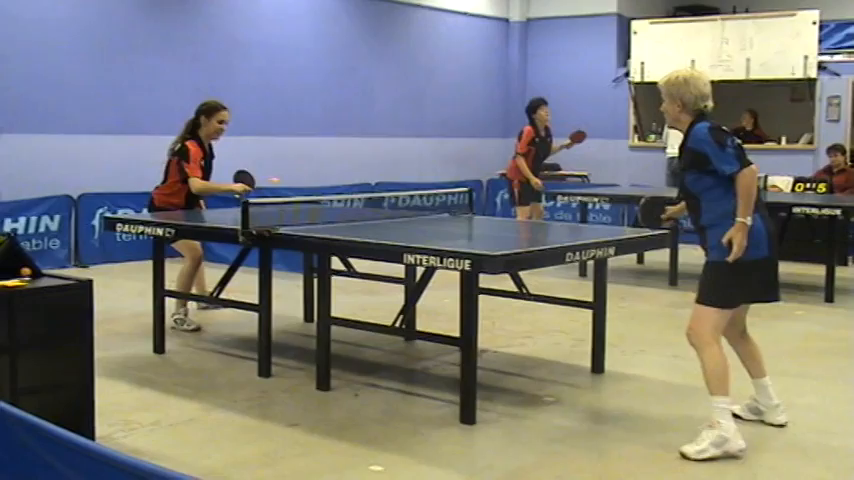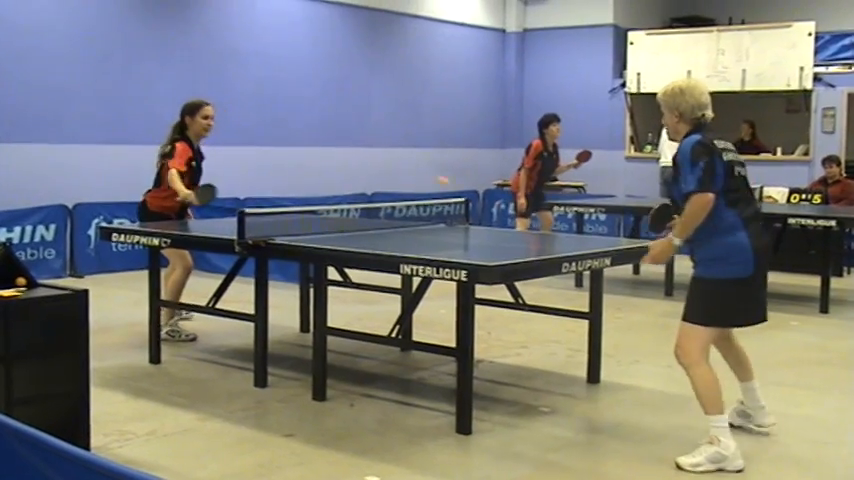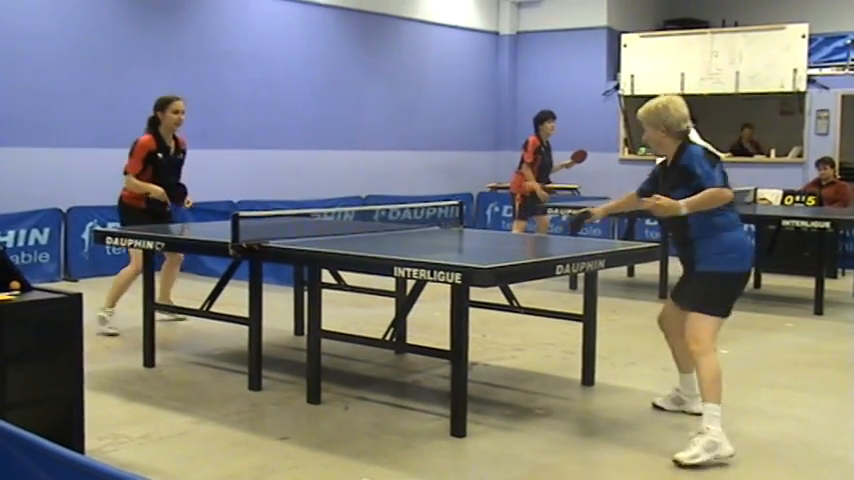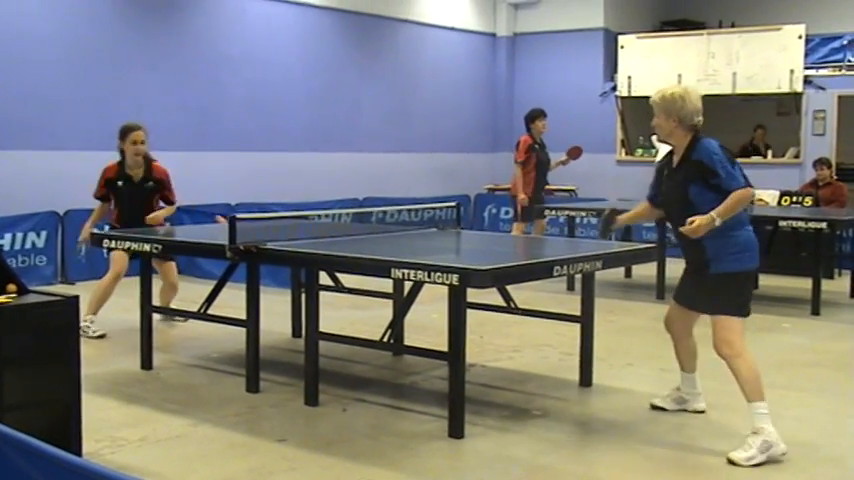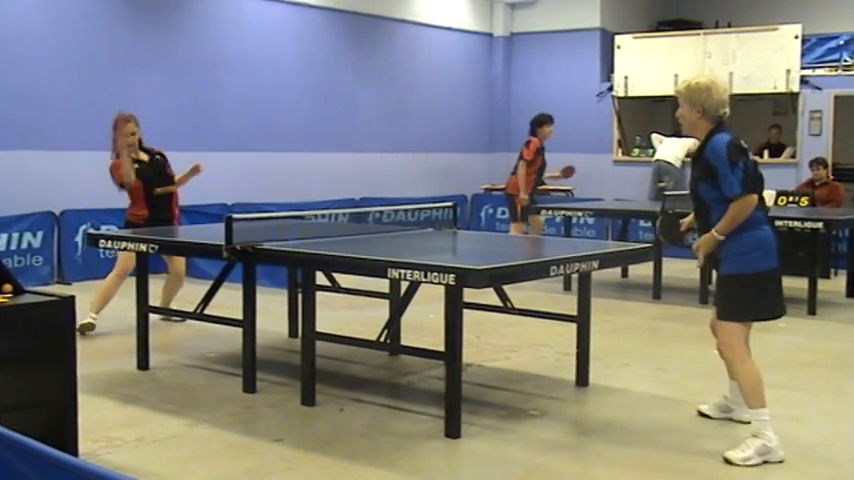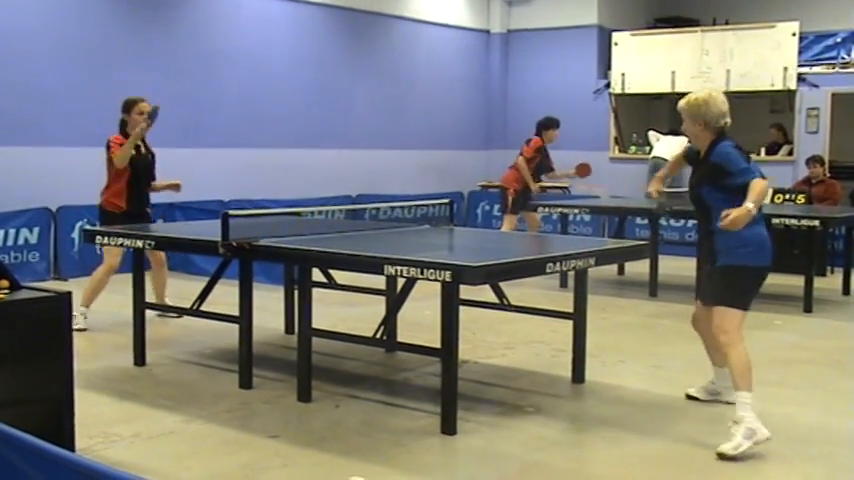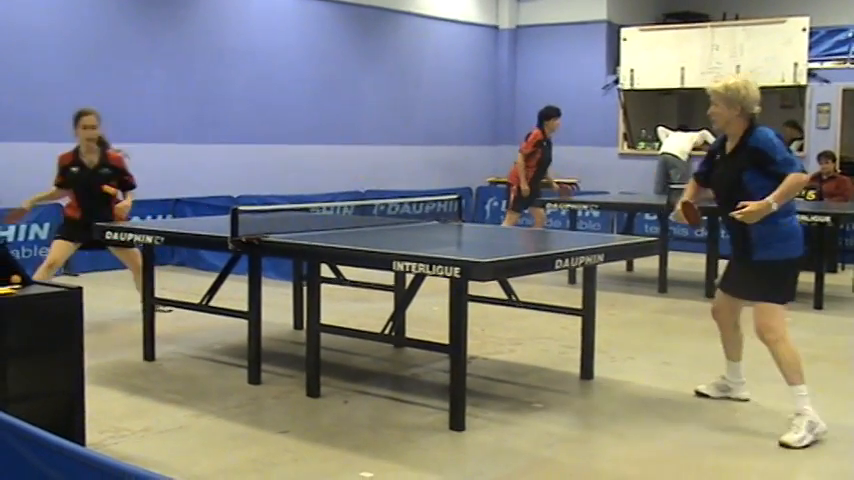
dt=0.4s
person 1, frame 1
left shoulder: (704, 134)
right shoulder: (699, 137)
left elbow: (747, 173)
left wrist: (742, 224)
right wrist: (680, 209)
left hip: (739, 245)
right hip: (748, 245)
left knee: (701, 332)
right knee: (732, 327)
left ankle: (723, 431)
right ankle: (768, 403)
person 1, frame 2
left shoulder: (694, 147)
right shoulder: (720, 146)
left elbow: (703, 198)
left wrist: (671, 241)
right wrist: (683, 226)
left hip: (724, 260)
right hip: (749, 253)
left knee: (689, 350)
right knee: (721, 335)
left ankle: (721, 446)
right ankle: (755, 409)
person 1, frame 3
left shoulder: (693, 156)
right shoulder: (666, 168)
left elbow: (724, 190)
right elbow: (640, 197)
left wrist: (681, 207)
right wrist: (601, 210)
left hip: (724, 259)
right hip: (702, 261)
left knee: (697, 343)
right knee: (670, 321)
left ankle: (713, 435)
right ankle: (689, 393)
person 1, frame 4
left shoulder: (708, 151)
right shoulder: (669, 162)
left elbow: (743, 192)
right elbow: (656, 205)
left wrist: (712, 219)
right wrist: (622, 219)
left hip: (731, 258)
right hip: (704, 259)
left knee: (728, 343)
right knee: (676, 322)
left ankle: (767, 435)
right ankle: (688, 393)
person 1, frame 5
left shoulder: (721, 147)
right shoulder: (712, 146)
left elbow: (747, 199)
left wrist: (714, 236)
right wrist: (694, 220)
left hip: (746, 257)
right hip: (738, 257)
left knee: (731, 346)
right knee: (721, 329)
left ankle: (765, 438)
right ankle: (736, 403)
person 1, frame 6
left shoulder: (724, 153)
right shoulder: (704, 151)
left elbow: (759, 181)
right elbow: (682, 158)
left wrist: (747, 210)
right wrist: (657, 183)
left hip: (743, 254)
right hip: (723, 255)
left knee: (726, 333)
right knee: (702, 319)
left ankle: (748, 422)
right ankle: (721, 385)
person 1, frame 7
left shoulder: (763, 139)
right shoulder: (720, 147)
left elbow: (798, 176)
right elbow: (699, 180)
left wrist: (768, 205)
right wrist: (684, 202)
left hip: (776, 245)
right hip: (746, 246)
left knee: (769, 328)
right knee: (722, 311)
left ankle: (808, 416)
right ankle: (733, 382)
person 2, frame 1
left shoulder: (204, 146)
right shoulder: (190, 149)
right elbow: (195, 185)
left wrist: (196, 200)
right wrist: (232, 188)
left hip: (180, 207)
right hip: (165, 209)
left knee: (194, 250)
right knee: (195, 255)
left ankle: (204, 295)
right ankle: (179, 314)
person 2, frame 2
left shoulder: (194, 149)
right shoulder: (180, 149)
right elbow: (172, 174)
left wrist: (184, 204)
right wrist: (182, 192)
left hip: (169, 214)
right hip: (156, 214)
left knee: (177, 263)
right knee: (184, 265)
left ankle: (166, 310)
right ankle: (167, 326)
person 2, frame 3
left shoulder: (180, 145)
right shoulder: (144, 144)
right elbow: (129, 180)
left wrist: (182, 196)
right wrist: (153, 188)
left hip: (160, 211)
right hip: (135, 209)
left knee: (175, 258)
right knee: (137, 265)
left ankle: (164, 305)
right ankle: (105, 313)
person 2, frame 4
left shoulder: (157, 172)
right shoulder: (109, 173)
left elbow: (171, 205)
right elbow: (104, 204)
left wrist: (160, 214)
right wrist: (89, 225)
right hip: (123, 231)
left knee: (172, 283)
right knee: (116, 272)
right ankle: (87, 320)
person 2, frame 5
left shoulder: (157, 155)
right shoulder: (119, 163)
left elbow: (170, 185)
right elbow: (128, 182)
left wrist: (190, 174)
right wrist: (122, 151)
left hip: (167, 221)
right hip: (139, 222)
left knee: (178, 272)
right knee: (120, 271)
left ankle: (164, 309)
right ankle: (90, 317)
person 2, frame 6
left shoulder: (148, 150)
right shoulder: (117, 142)
right elbow: (120, 165)
left wrist: (167, 186)
right wrist: (133, 135)
left hip: (140, 213)
right hip: (115, 213)
left knee: (160, 260)
right knee: (111, 265)
left ankle: (161, 304)
right ankle: (80, 312)
person 2, frame 7
left shoulder: (114, 160)
right shoulder: (66, 161)
left elbow: (129, 190)
right elbow: (62, 190)
left wrist: (127, 203)
right wrist: (32, 202)
left hip: (109, 221)
right hip: (76, 221)
left knee: (136, 265)
right knee: (52, 263)
